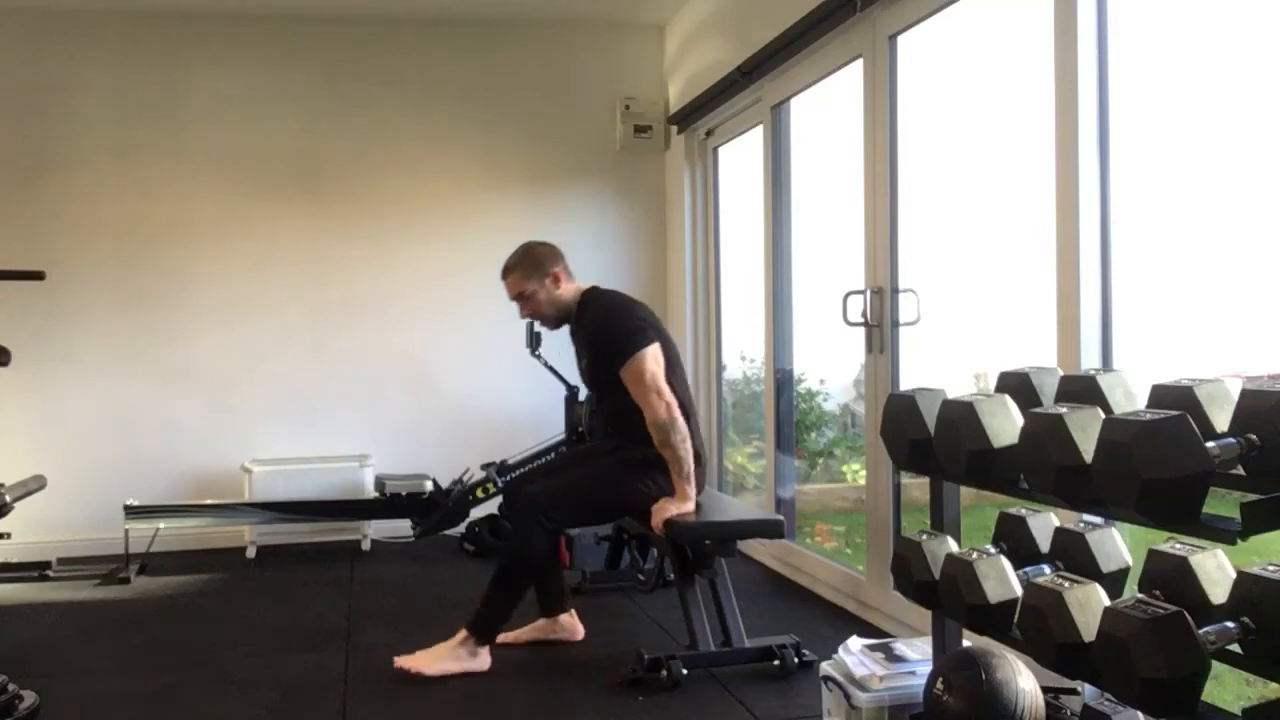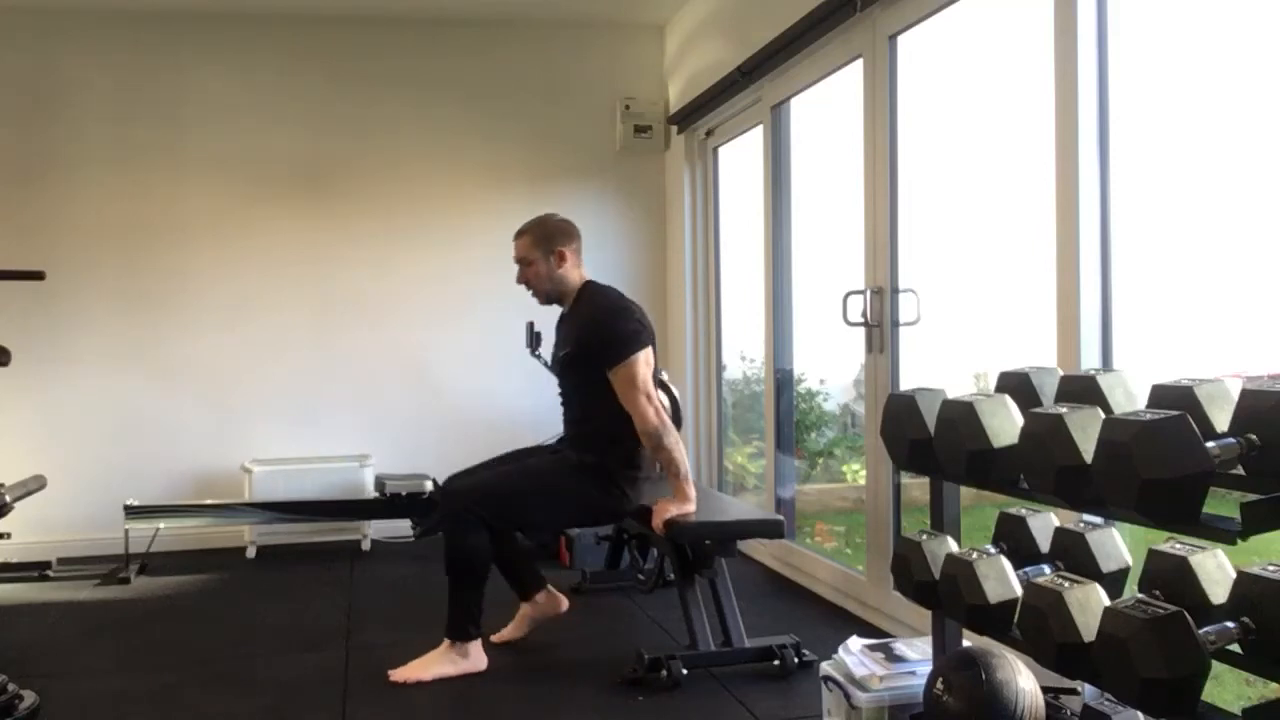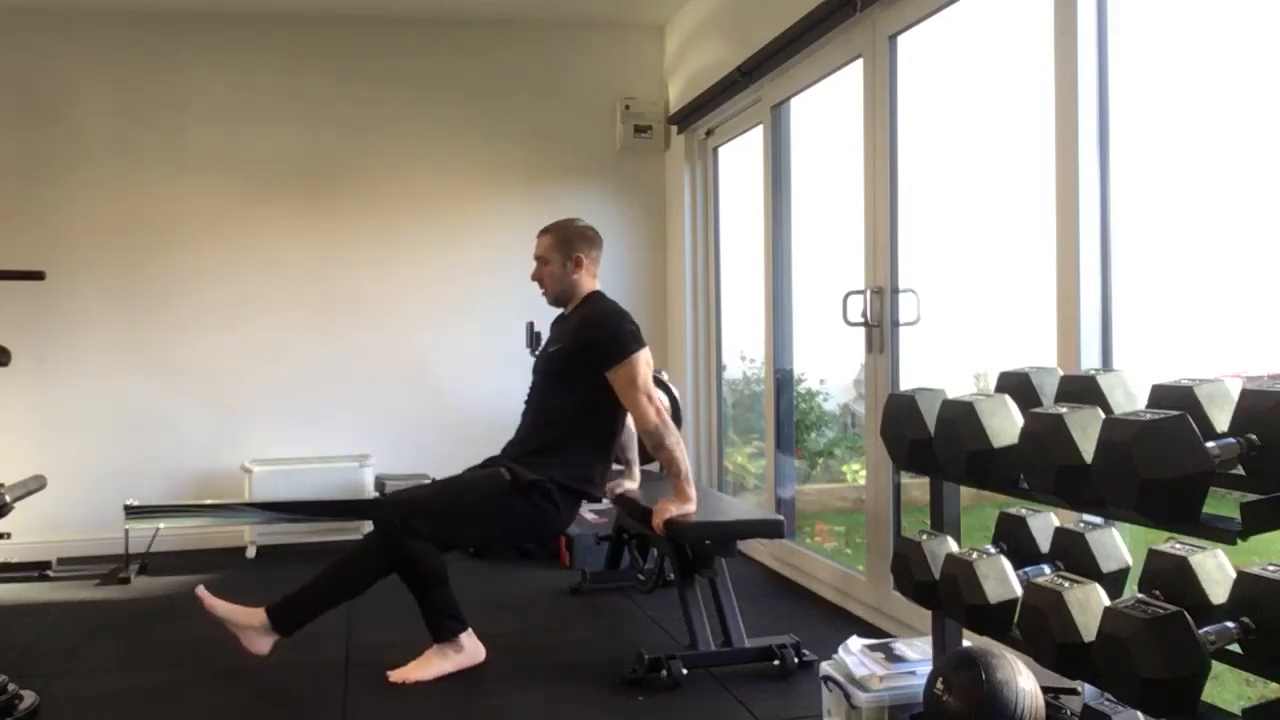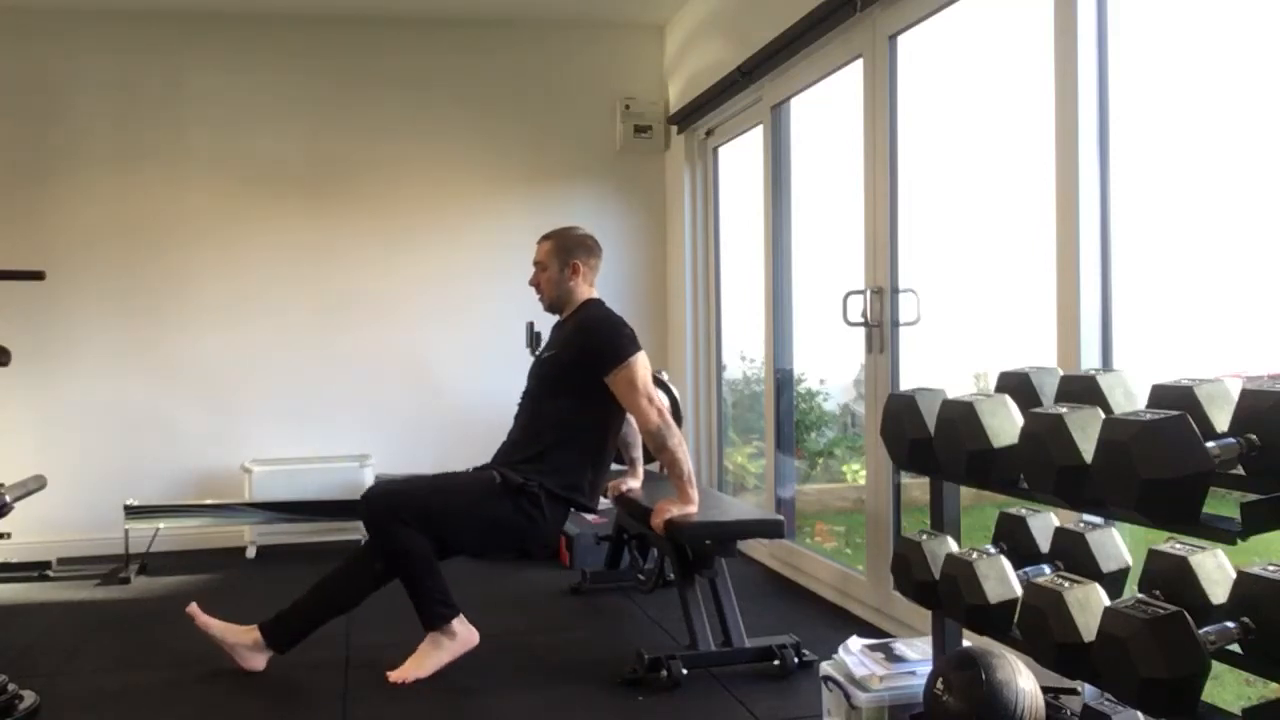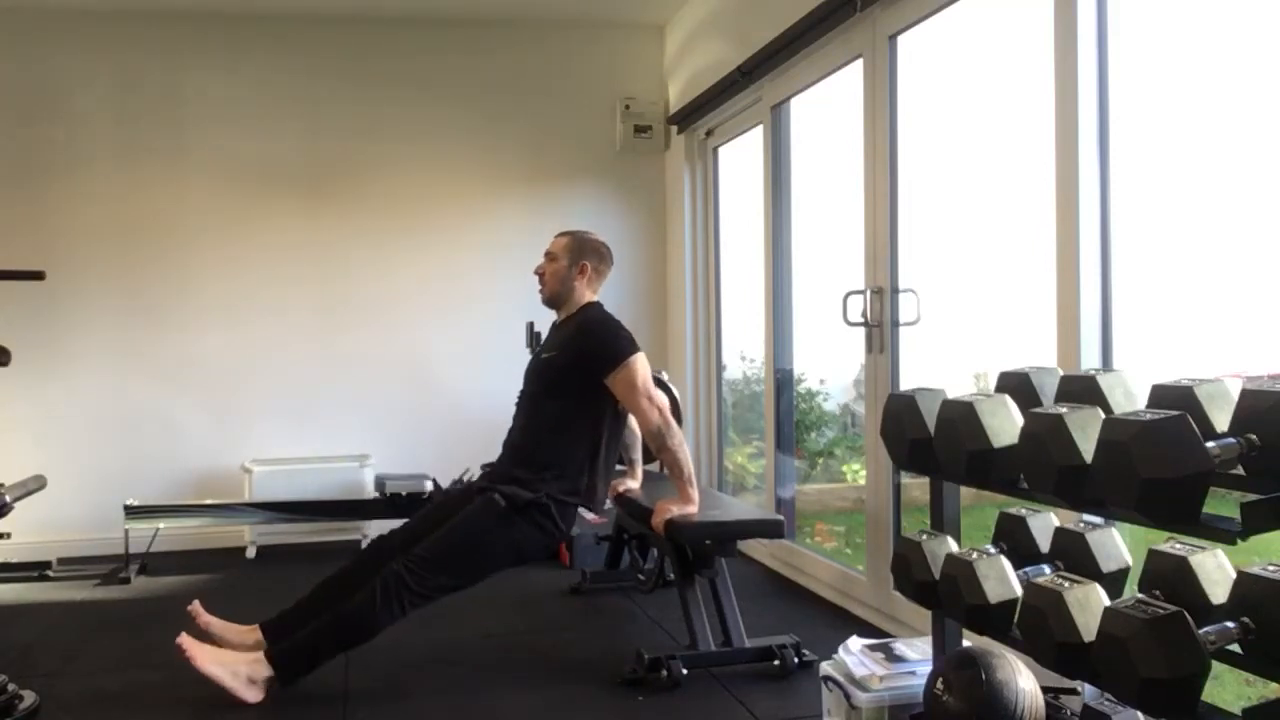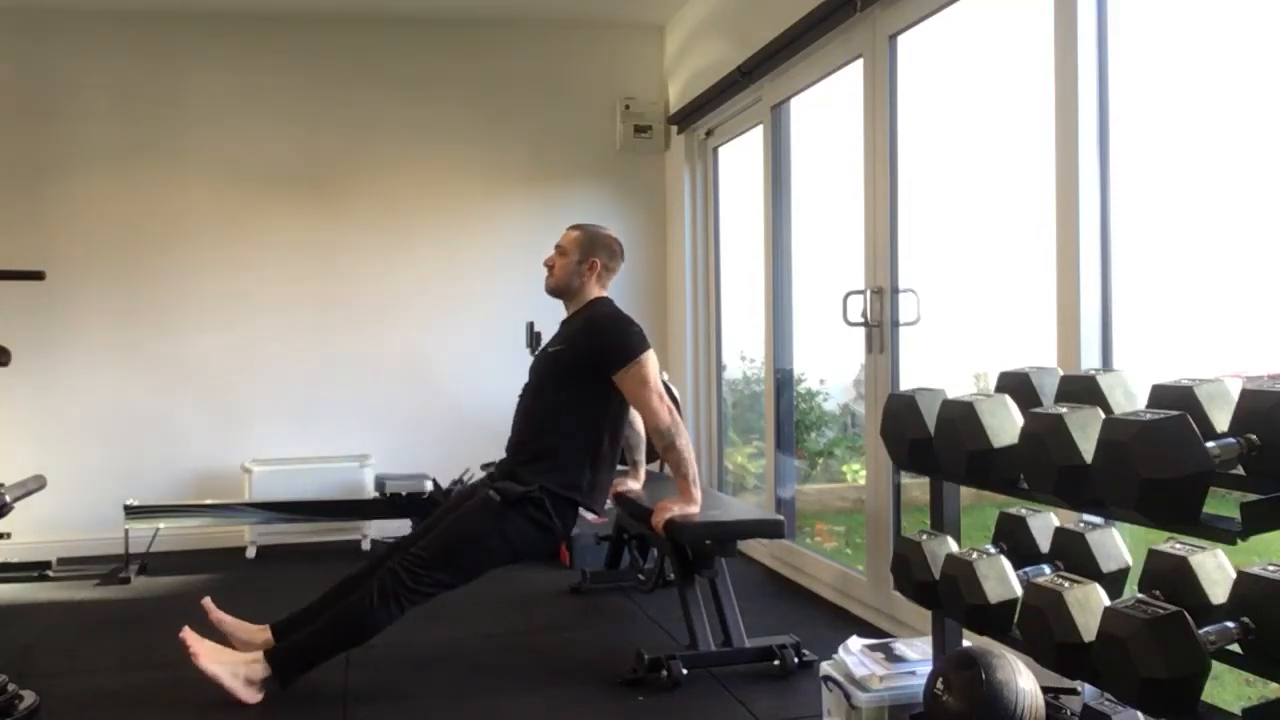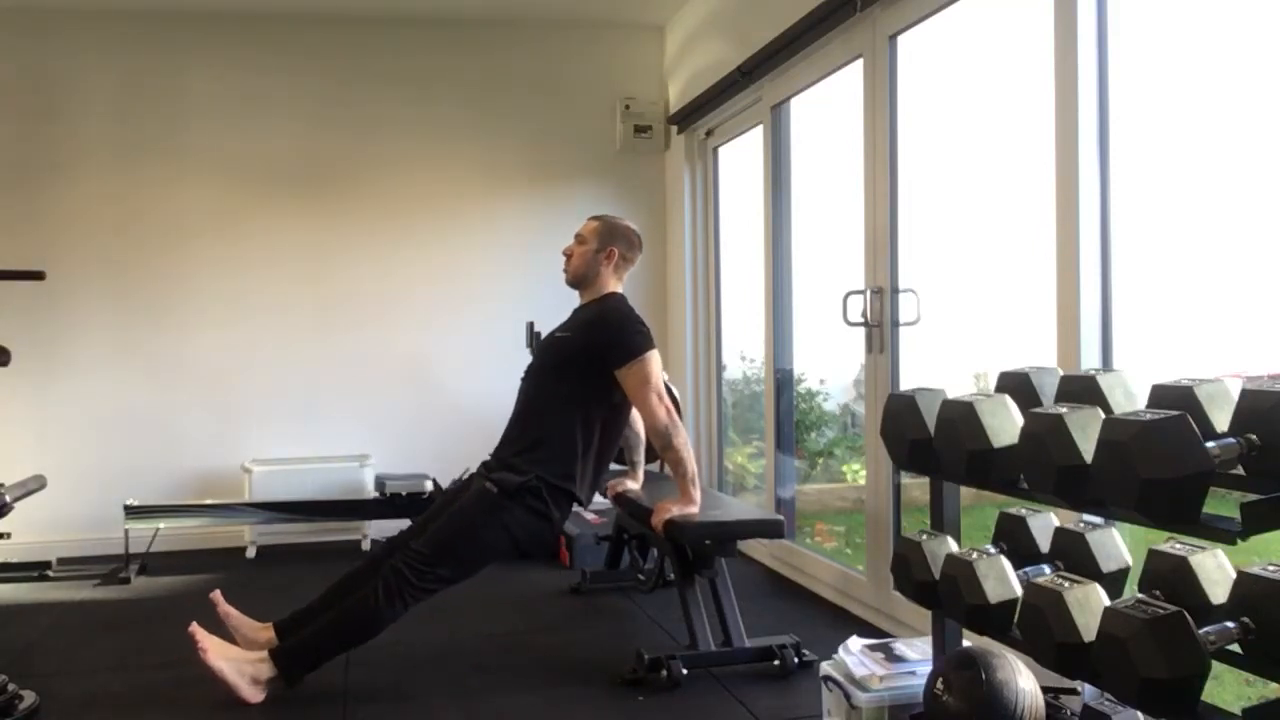
dt=0.5s
person 1, frame 1
left shoulder: (614, 317)
right shoulder: (585, 320)
left elbow: (661, 406)
left wrist: (683, 494)
left hip: (657, 465)
right hip: (625, 450)
left knee: (536, 506)
right knee: (520, 493)
left ankle: (473, 645)
right ankle: (558, 618)
person 1, frame 2
left shoulder: (607, 315)
right shoulder: (574, 315)
left elbow: (646, 409)
left wrist: (682, 495)
right wrist: (651, 474)
left hip: (601, 478)
right hip: (578, 456)
left knee: (461, 503)
right knee: (462, 490)
left ankle: (463, 647)
right ankle: (539, 596)
person 1, frame 3
left shoulder: (606, 323)
right shoulder: (570, 323)
left elbow: (648, 410)
right elbow: (607, 406)
left wrist: (683, 496)
right wrist: (628, 474)
left hip: (541, 493)
right hip: (518, 472)
left knee: (399, 516)
right knee: (396, 524)
left ankle: (455, 643)
right ankle: (273, 622)
person 1, frame 4
left shoulder: (601, 329)
right shoulder: (571, 328)
left elbow: (649, 410)
right elbow: (618, 409)
left wrist: (685, 497)
right wrist: (633, 474)
left hip: (531, 501)
right hip: (514, 491)
left knee: (384, 503)
right knee: (388, 542)
left ankle: (447, 627)
right ankle: (264, 639)
person 1, frame 5
left shoulder: (598, 332)
right shoulder: (567, 330)
left elbow: (652, 410)
right elbow: (622, 410)
left wrist: (685, 497)
right wrist: (632, 474)
left hip: (532, 507)
right hip: (504, 487)
left knee: (402, 579)
right knee: (388, 550)
left ankle: (264, 669)
right ankle: (263, 637)
person 1, frame 6
left shoulder: (608, 327)
right shoulder: (582, 326)
left elbow: (658, 410)
right elbow: (624, 406)
left wrist: (688, 496)
right wrist: (634, 475)
left hip: (535, 501)
right hip: (513, 484)
left knee: (408, 575)
right knee: (400, 554)
left ankle: (266, 668)
right ankle: (273, 637)
person 1, frame 7
left shoulder: (614, 321)
right shoulder: (593, 320)
left elbow: (657, 408)
right elbow: (625, 404)
left wrist: (688, 497)
right wrist: (634, 474)
left hip: (528, 492)
right hip: (504, 476)
left knee: (408, 572)
right knee: (399, 551)
left ankle: (270, 669)
right ankle: (275, 637)
